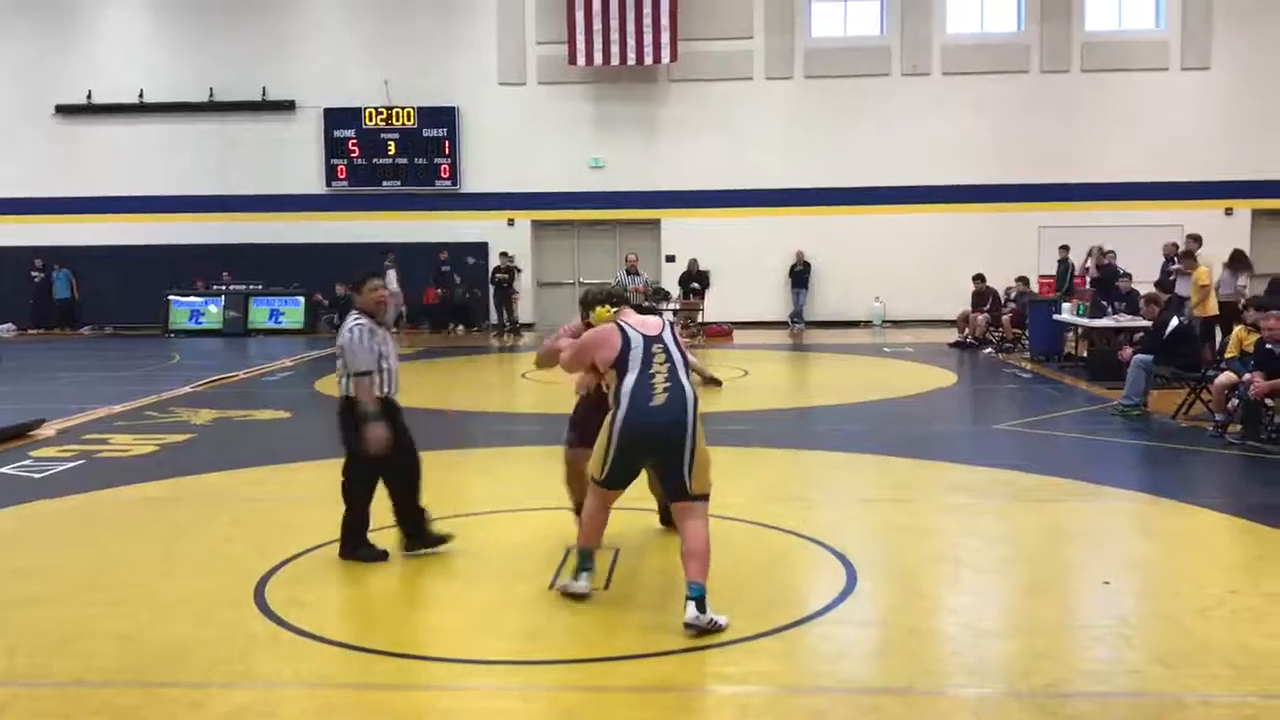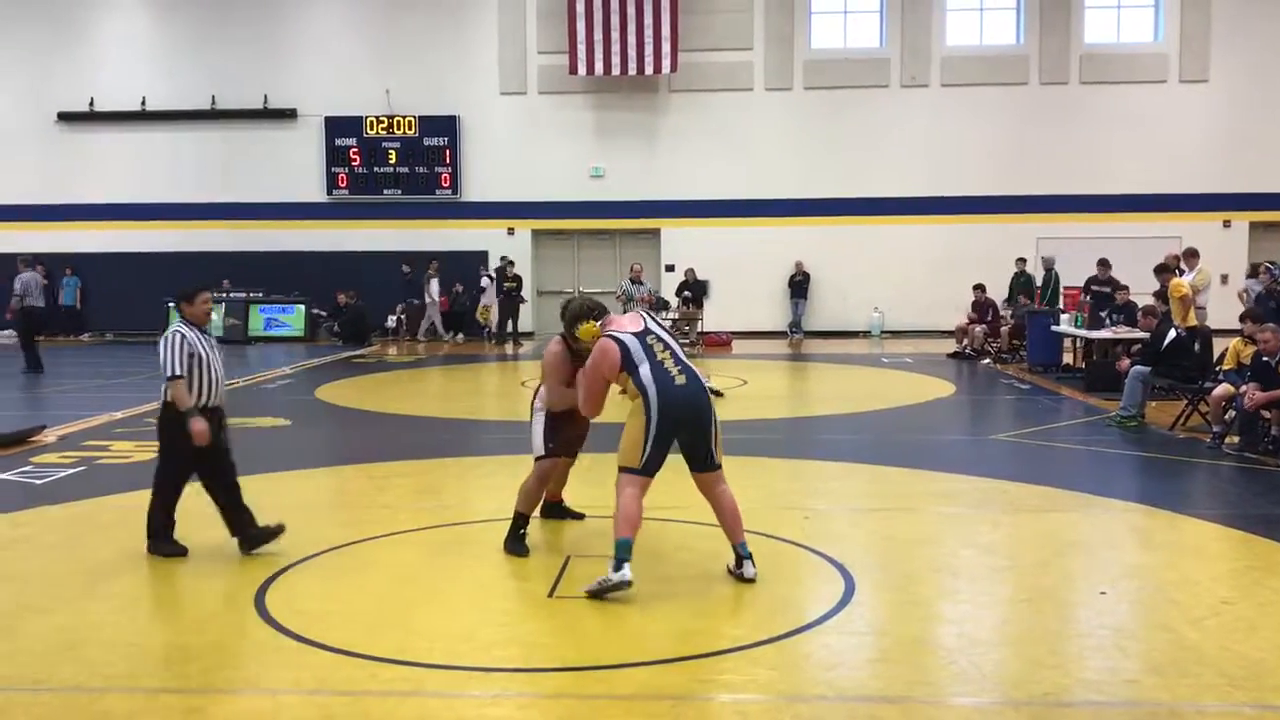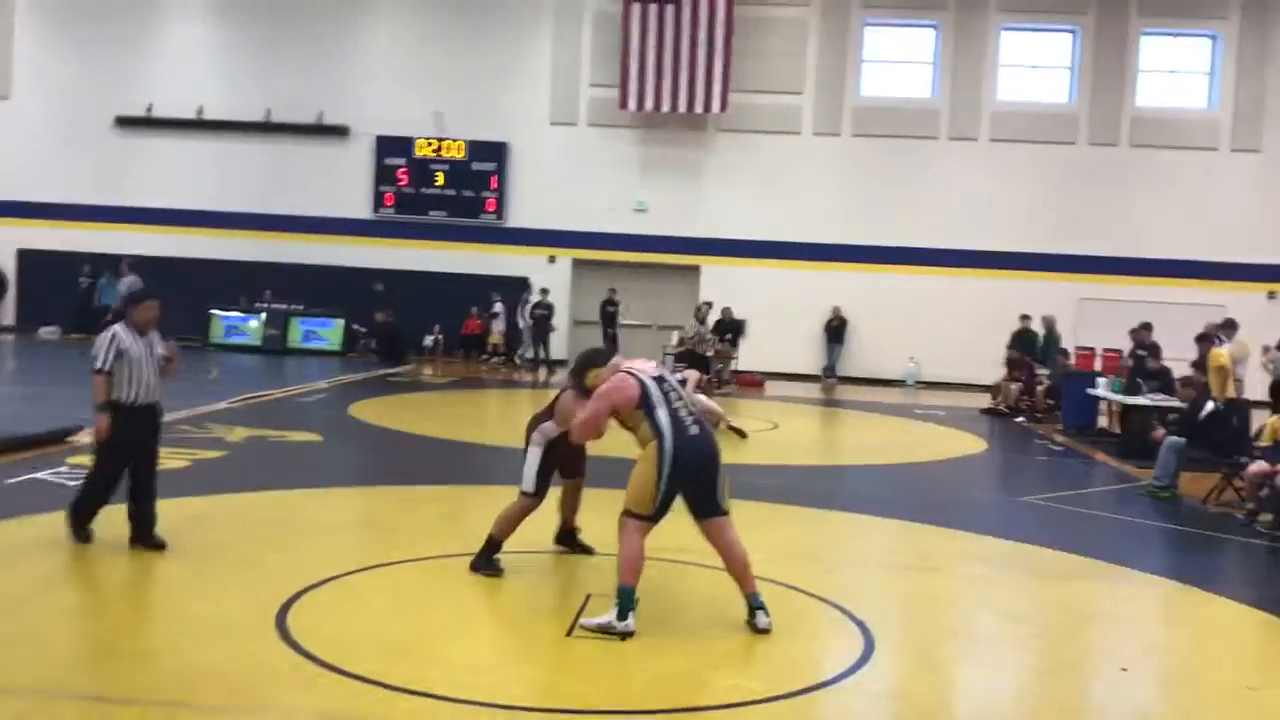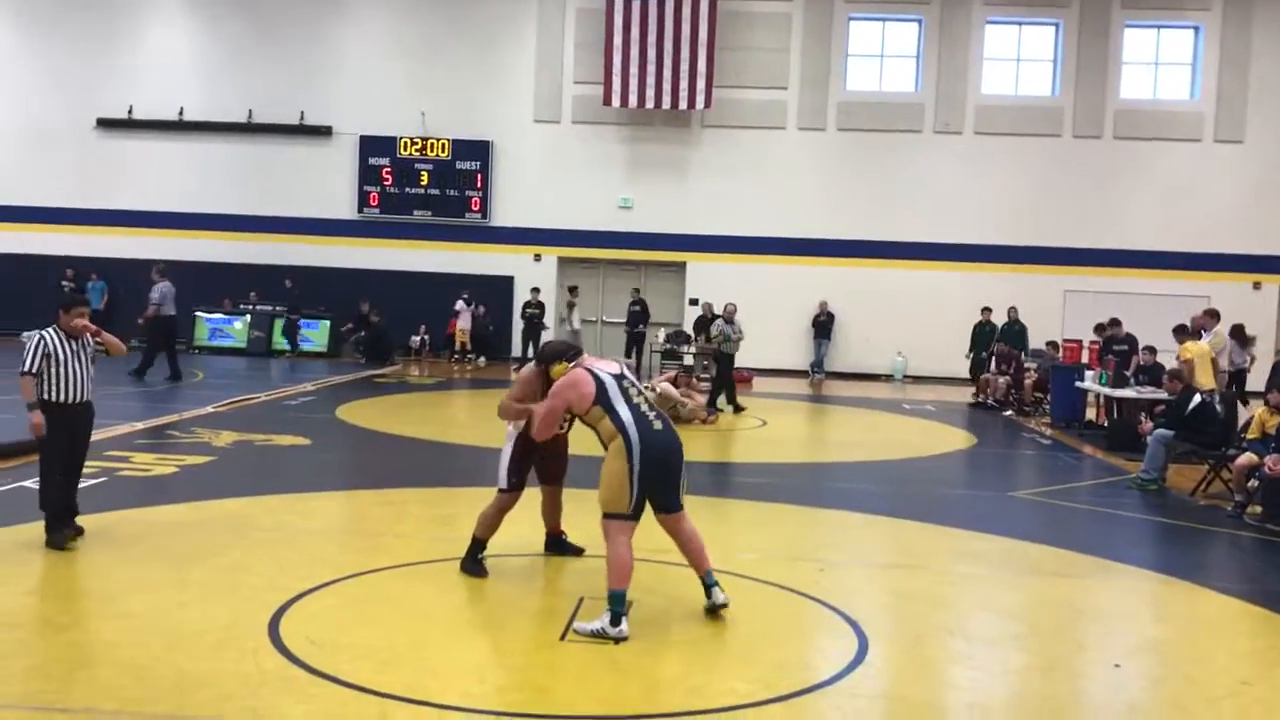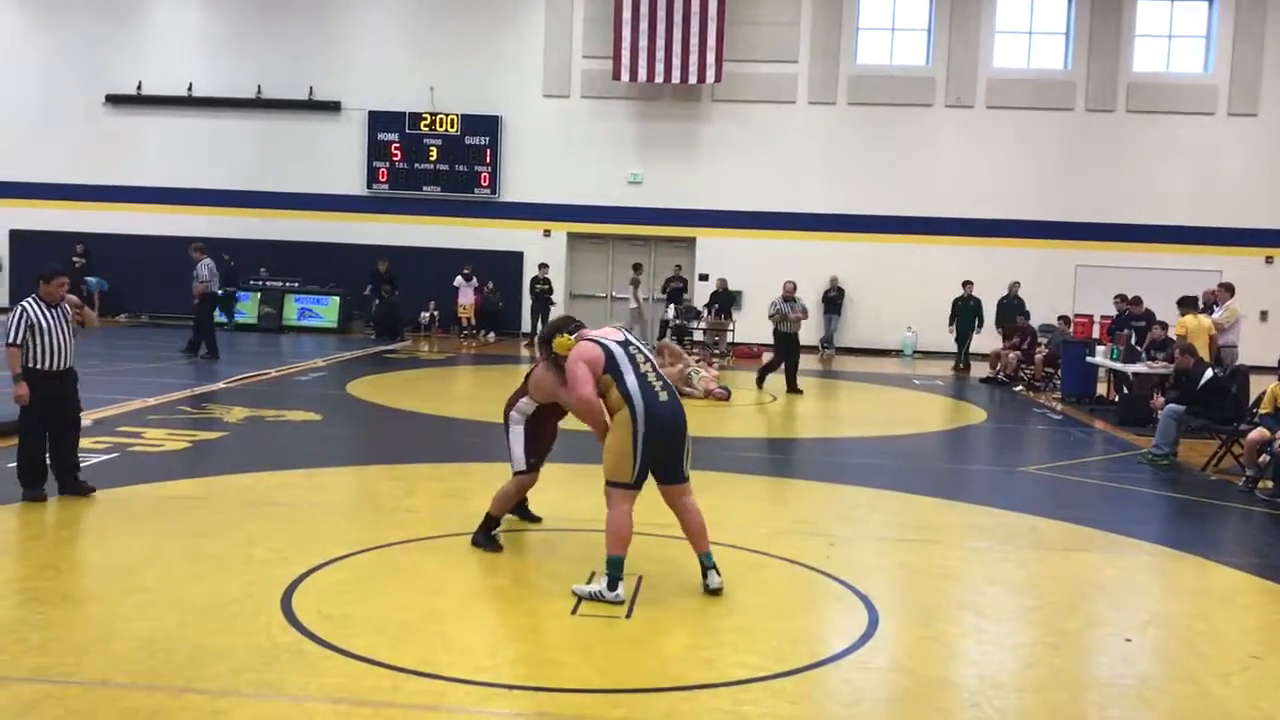
dt=1s
person 1, frame 1
left shoulder: (602, 336)
right shoulder: (669, 328)
left elbow: (569, 363)
left wrist: (566, 346)
left hip: (631, 421)
right hip: (681, 421)
left knee: (599, 494)
right knee: (692, 514)
left ankle: (582, 575)
right ankle: (696, 606)
person 1, frame 2
left shoulder: (601, 352)
right shoulder: (642, 315)
left elbow: (590, 410)
left wrist: (581, 384)
left hip: (656, 404)
right hip: (697, 396)
left knee: (630, 486)
right knee: (714, 483)
left ankle: (620, 568)
right ankle: (744, 561)
person 1, frame 3
left shoulder: (611, 387)
right shoulder: (649, 365)
left elbow: (578, 433)
left wrist: (590, 407)
left hip: (668, 450)
right hip: (703, 444)
left knee: (631, 528)
right knee: (722, 531)
left ankle: (623, 615)
right ankle: (757, 610)
person 1, frame 4
left shoulder: (569, 383)
right shoulder: (615, 364)
left elbow: (540, 433)
left wrist: (539, 411)
left hip: (632, 447)
right hip: (668, 439)
left knee: (618, 532)
right knee: (677, 520)
left ankle: (615, 620)
right ankle: (713, 590)
person 1, frame 5
left shoulder: (578, 355)
right shoulder: (617, 332)
left elbow: (585, 399)
left wrist: (599, 426)
left hip: (638, 417)
right hip: (673, 411)
left knee: (619, 499)
right knee: (681, 496)
left ankle: (612, 584)
right ankle: (710, 572)
person 2, frame 1
left shoulder: (377, 325)
right shoulder: (358, 329)
right elbow: (362, 378)
right wrist: (373, 421)
left hip: (384, 407)
right hip: (362, 412)
left knee: (405, 468)
right knee: (362, 478)
left ankle: (416, 532)
right ankle: (353, 543)
person 2, frame 2
left shoulder: (203, 335)
right shoulder: (178, 336)
right elbow: (175, 381)
right wrist: (192, 418)
left hip: (211, 415)
right hip: (182, 419)
left knee: (223, 476)
right knee: (171, 479)
left ankle: (247, 532)
right ankle: (159, 538)
person 2, frame 3
left shoulder: (154, 337)
right shoulder: (114, 336)
left elbow: (163, 371)
right elbow: (100, 375)
left wrist: (170, 359)
right wrist: (102, 412)
left hip: (148, 413)
right hip: (119, 413)
left knee: (145, 474)
right knee: (107, 470)
left ankle: (143, 530)
right ankle: (79, 518)
person 2, frame 4
left shoulder: (87, 339)
right shoulder: (43, 339)
left elbow: (120, 350)
right elbow: (27, 376)
left wrist: (96, 331)
right wrist: (33, 410)
left hip: (81, 411)
right hip: (53, 412)
left knee: (73, 469)
right knee: (52, 471)
left ankle: (66, 519)
right ankle: (55, 529)
person 2, frame 5
left shoulder: (67, 306)
right shoulder: (24, 310)
left elbow: (93, 324)
right elbow: (13, 348)
left wrist: (80, 306)
right wrist: (19, 381)
left hip: (65, 377)
right hip: (37, 380)
left knee: (68, 430)
right knee: (33, 435)
left ankle: (69, 480)
right ankle: (32, 485)
person 3, frame 1
right shoulder: (579, 330)
right elbow: (541, 361)
right wrist: (560, 347)
right hip: (594, 402)
right knee: (574, 460)
left ankle: (667, 511)
right ankle: (582, 510)
person 3, frame 2
right shoulder: (557, 351)
right elbow: (554, 401)
left hip: (578, 410)
right hip: (551, 410)
left knee: (566, 461)
right knee: (545, 467)
left ankle: (552, 504)
right ankle: (516, 531)
person 3, frame 3
right shoulder: (573, 400)
left hip: (566, 437)
right hip: (546, 439)
left knee: (574, 483)
right knee: (529, 501)
left ankle: (567, 534)
right ankle: (485, 556)
person 3, frame 4
right shoulder: (532, 376)
right elbow: (504, 410)
left hip: (555, 438)
right hip: (523, 437)
left knee: (553, 491)
right knee: (506, 499)
left ankle: (554, 540)
right ankle: (472, 555)
person 3, frame 5
right shoulder: (549, 375)
left hip: (546, 417)
right hip: (524, 420)
left knee: (533, 467)
right knee: (525, 477)
left ankle: (517, 504)
right ankle: (484, 531)
